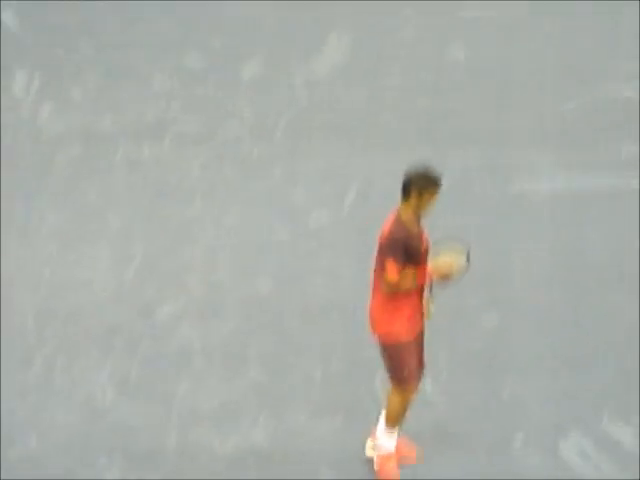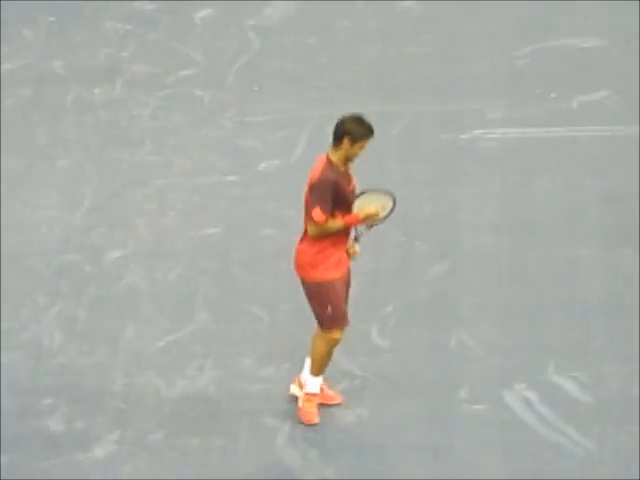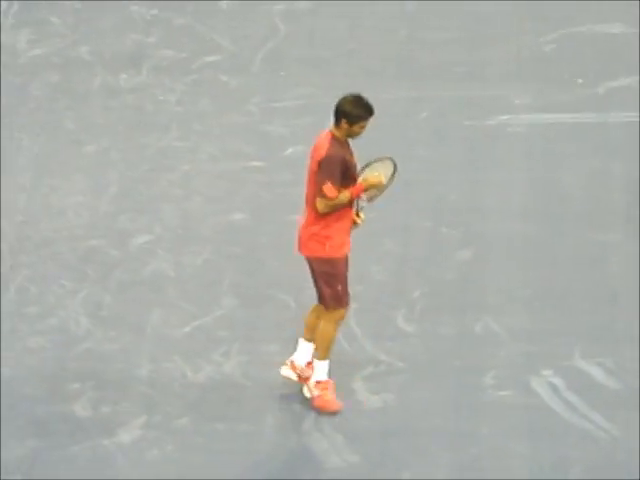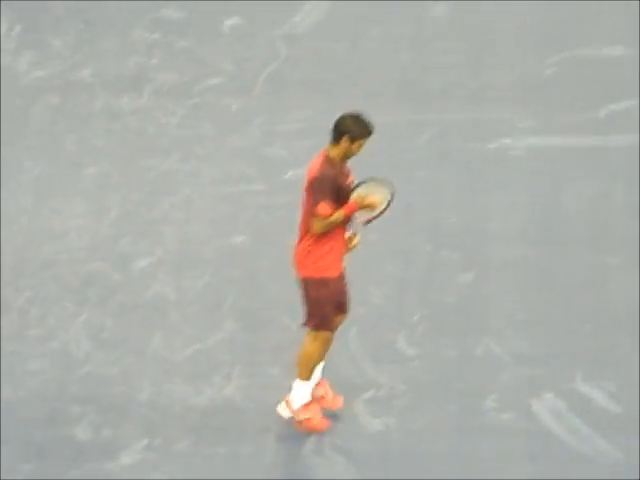
dt=0.7s
person 1, frame 1
left shoulder: (414, 224)
right shoulder: (396, 235)
right elbow: (389, 286)
left wrist: (421, 300)
right wrist: (430, 277)
left hip: (409, 317)
right hip: (394, 322)
left knee: (405, 384)
right knee: (405, 387)
left ankle: (385, 437)
right ankle: (384, 449)
person 1, frame 2
left shoulder: (341, 168)
right shoulder: (326, 178)
right elbow: (315, 229)
left wrist: (347, 242)
right wrist: (356, 220)
left hip: (334, 260)
right hip: (319, 265)
left knee: (331, 327)
right knee: (333, 333)
left ankle: (307, 381)
right ankle: (310, 390)
person 1, frame 3
left shoulder: (335, 142)
right shoulder: (332, 155)
right elbow: (324, 204)
left wrist: (352, 211)
right wrist: (362, 186)
left hip: (331, 239)
right hip: (323, 242)
left knee: (326, 304)
right knee: (337, 309)
left ankle: (299, 362)
right ankle: (319, 382)
person 1, frame 4
left shoulder: (336, 165)
right shoulder: (325, 174)
right elbow: (319, 225)
left wrist: (345, 234)
right wrist: (355, 206)
left hip: (329, 259)
right hip: (317, 262)
left knee: (335, 317)
right knee: (321, 331)
left ankle: (314, 383)
right ankle: (297, 402)
